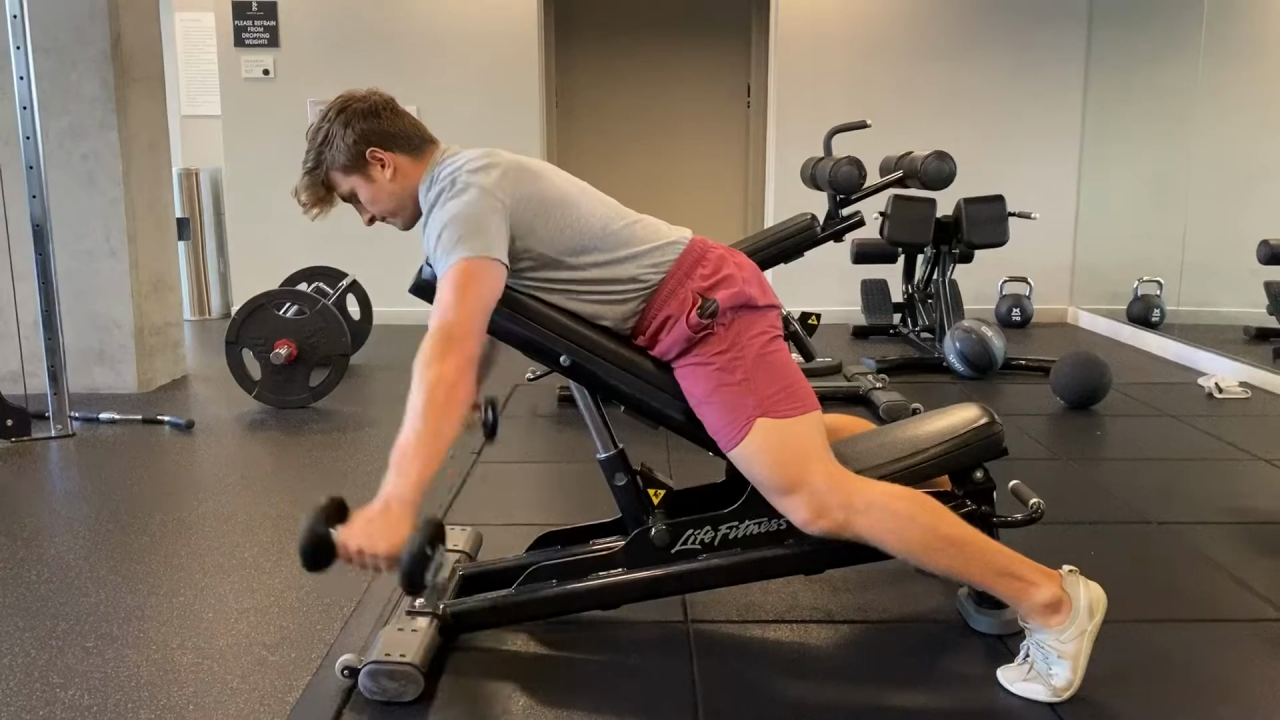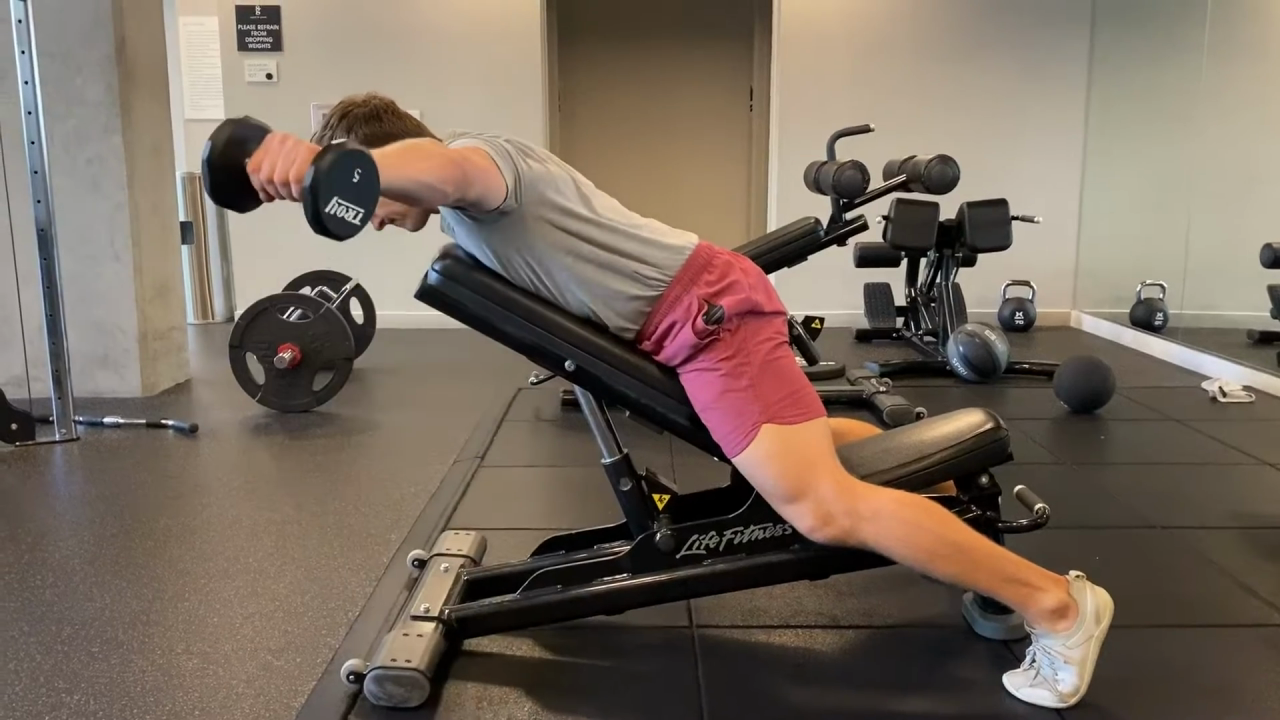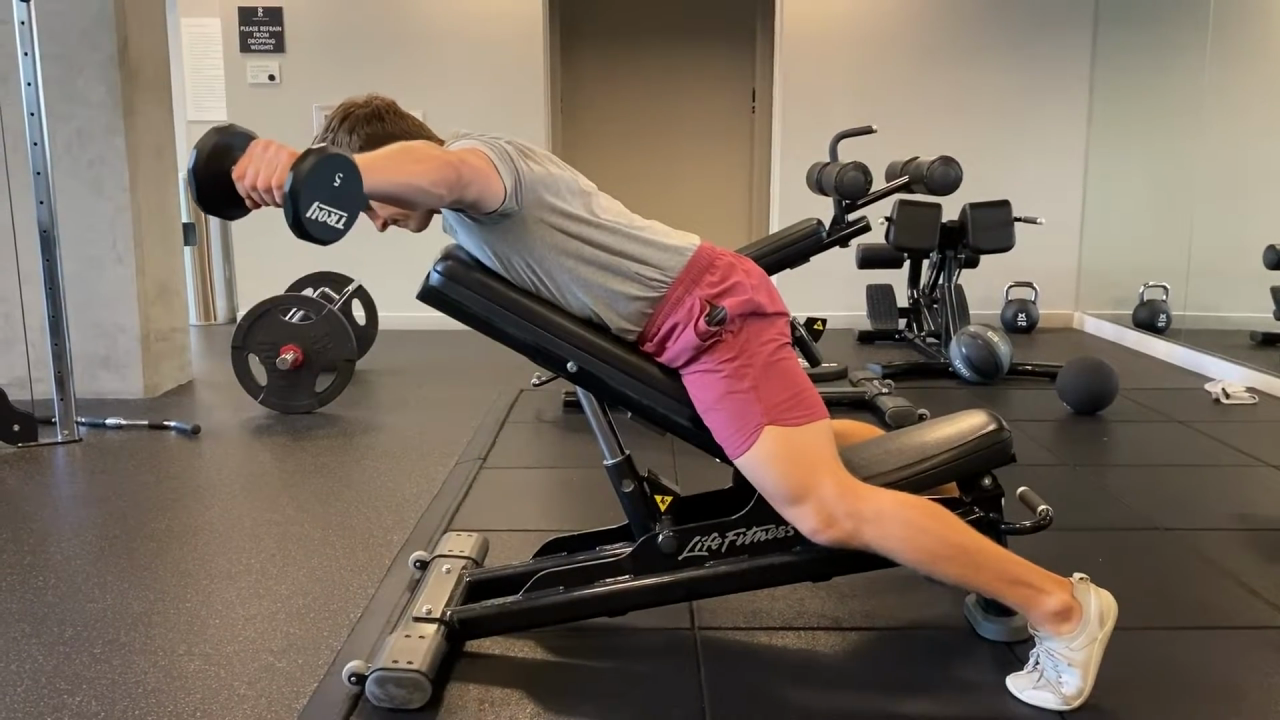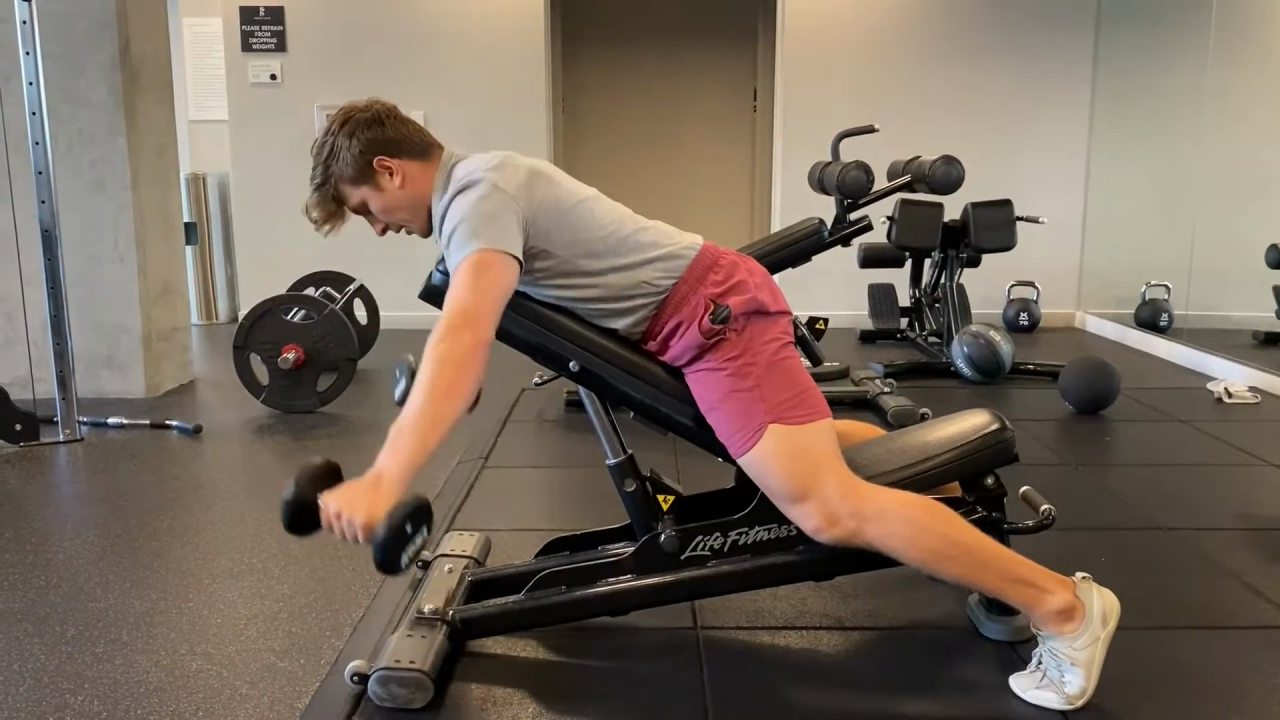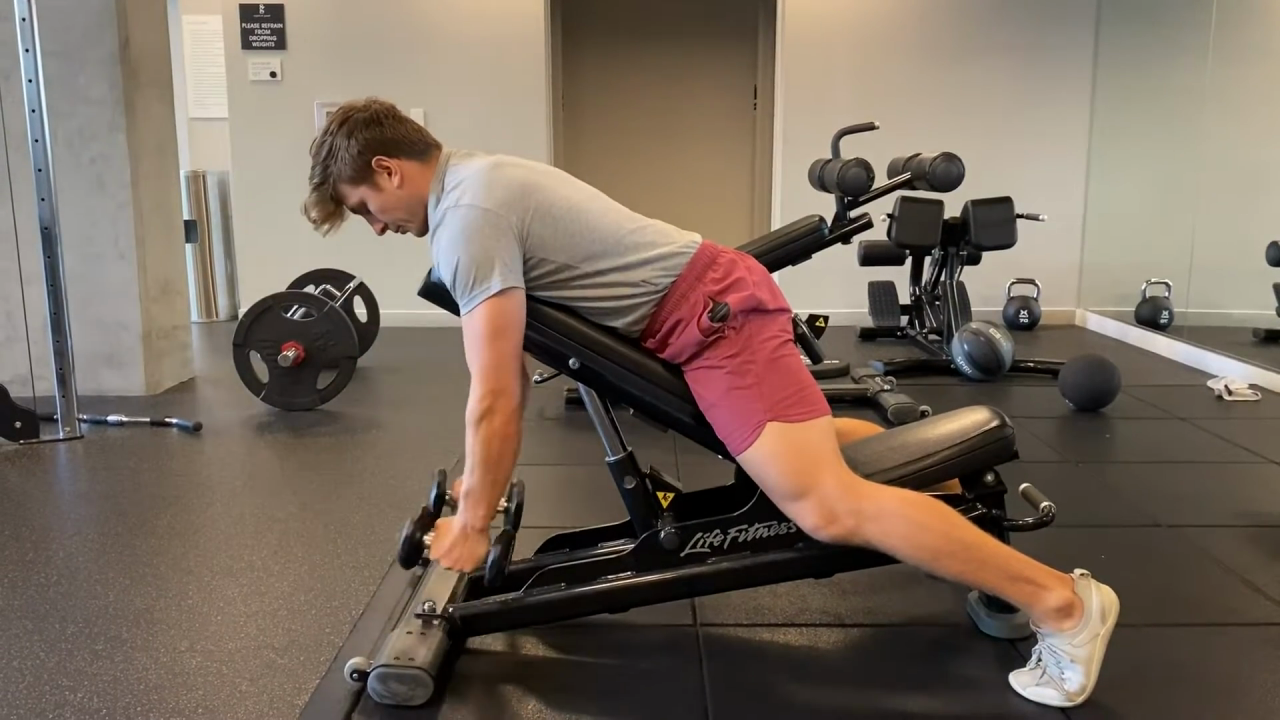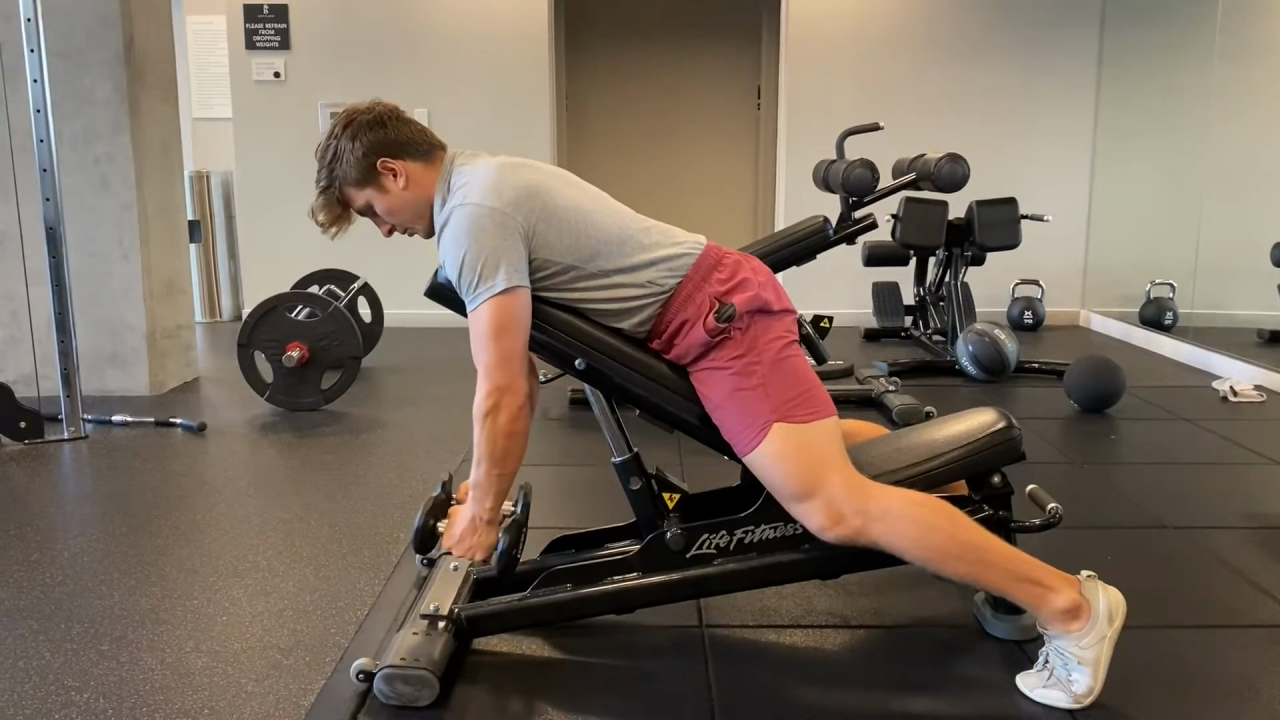
dt=0.7s
person 1, frame 1
left shoulder: (460, 197)
right shoulder: (471, 174)
left elbow: (450, 351)
right elbow: (479, 332)
left wrist: (394, 504)
right wrist: (467, 408)
left hip: (701, 308)
right hip: (697, 296)
left knee: (815, 501)
right knee: (799, 436)
left ankle: (1048, 598)
person 1, frame 2
left shoulder: (474, 155)
right shoulder: (471, 173)
left elbow: (433, 162)
left wrist: (326, 167)
left hip: (705, 311)
right hip: (695, 306)
left knee: (822, 508)
right knee: (802, 438)
left ankle: (1057, 603)
person 1, frame 3
left shoulder: (475, 154)
right shoulder: (473, 172)
left elbow: (433, 170)
left hip: (707, 311)
right hip: (695, 310)
left knee: (825, 510)
right knee: (807, 443)
left ankle: (1060, 605)
person 1, frame 4
left shoulder: (476, 198)
right shoulder: (477, 179)
left elbow: (462, 341)
right elbow: (477, 323)
left wrist: (381, 483)
right wrist: (435, 395)
left hip: (712, 313)
right hip: (707, 303)
left knee: (829, 510)
right knee: (806, 440)
left ankle: (1063, 606)
person 1, frame 5
left shoulder: (467, 219)
right shoulder: (479, 180)
left elbow: (494, 397)
right elbow: (512, 365)
left wrist: (472, 525)
right wrist: (484, 472)
left hip: (712, 313)
right hip: (710, 297)
left knee: (827, 506)
right knee: (810, 441)
left ankle: (1061, 600)
person 1, frame 6
left shoulder: (473, 219)
right shoulder: (485, 180)
left elbow: (502, 392)
right elbow: (519, 369)
left wrist: (482, 514)
right wrist: (489, 479)
left hip: (717, 314)
right hip: (715, 298)
left knee: (833, 508)
right knee: (814, 438)
left ankle: (1068, 602)
